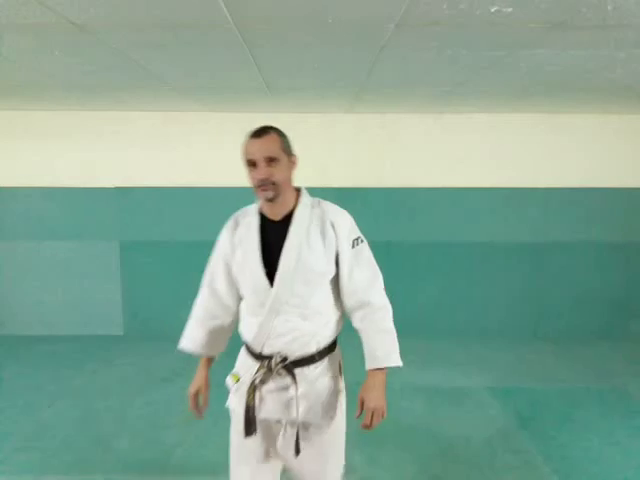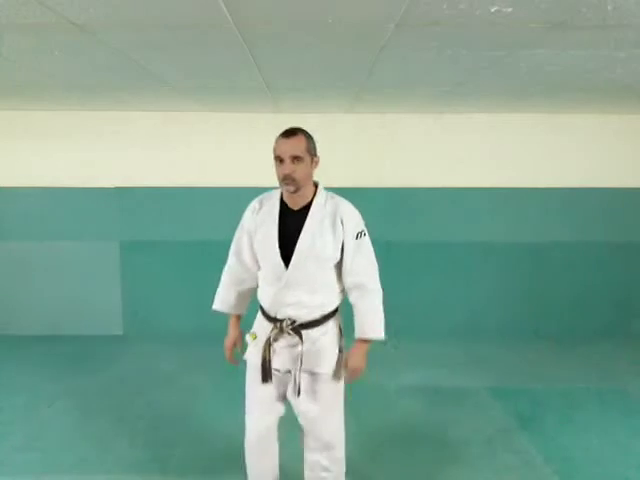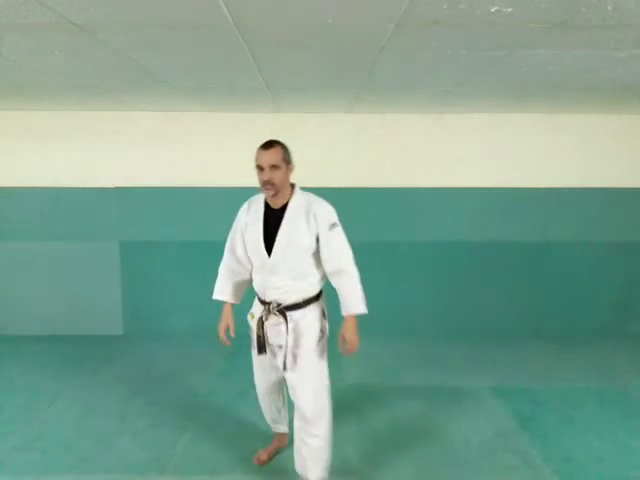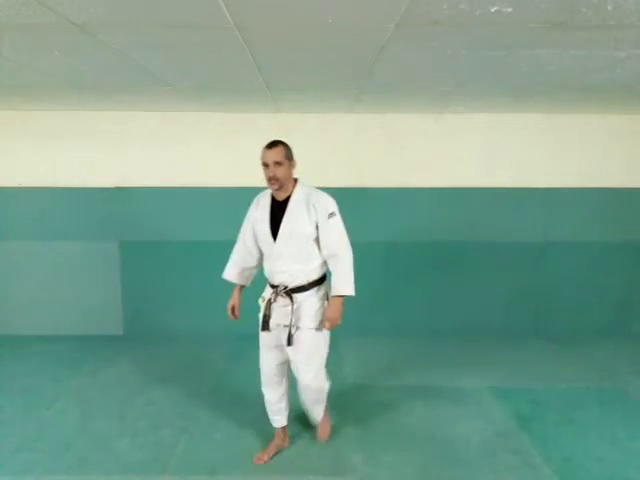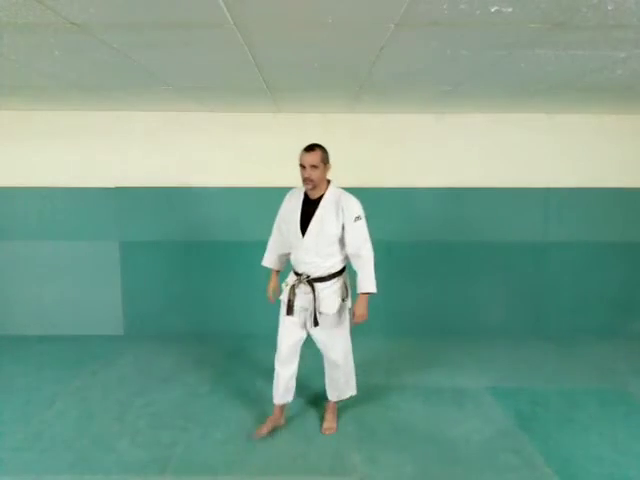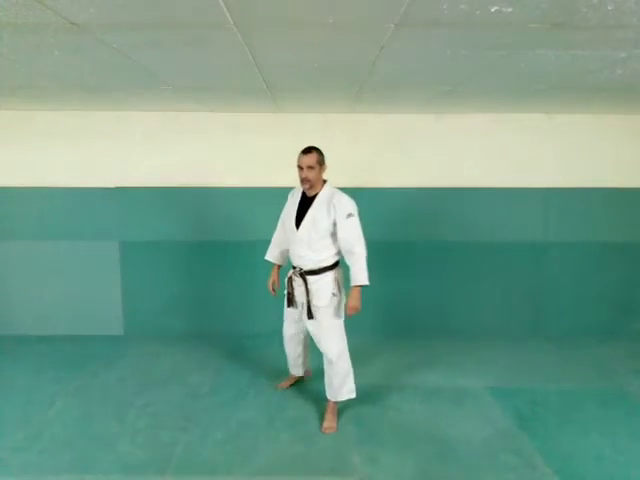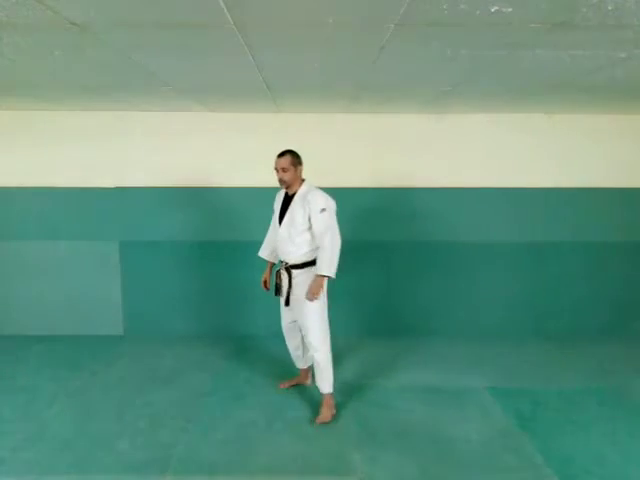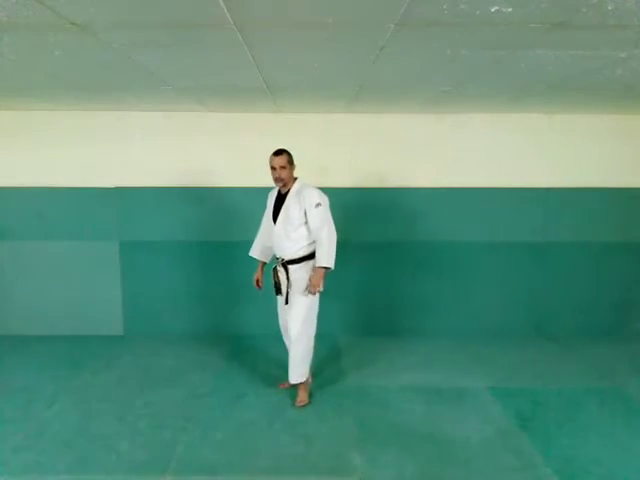
dt=0.4s
person 1, frame 1
left shoulder: (333, 223)
right shoulder: (237, 229)
left elbow: (368, 301)
right elbow: (217, 300)
left wrist: (376, 378)
right wrist: (203, 369)
left hip: (316, 376)
right hip: (254, 377)
person 1, frame 2
left shoulder: (342, 214)
right shoulder: (259, 210)
left elbow: (363, 281)
right elbow: (241, 269)
left wrist: (361, 344)
right wrist: (234, 324)
left hip: (319, 339)
right hip: (268, 335)
left knee: (324, 433)
right knee: (259, 427)
person 1, frame 3
left shoulder: (317, 210)
right shoulder: (249, 210)
left elbow: (341, 266)
right elbow: (235, 262)
left wrist: (350, 321)
right wrist: (227, 310)
left hip: (304, 318)
right hip: (264, 316)
left knee: (311, 402)
right knee: (267, 388)
right ankle: (280, 435)
person 1, frame 4
left shoulder: (319, 202)
right shoulder: (260, 204)
left elbow: (339, 253)
right elbow: (247, 249)
left wrist: (337, 300)
right wrist: (237, 291)
left hip: (310, 301)
right hip: (274, 300)
left knee: (309, 374)
right knee: (271, 372)
left ankle: (321, 414)
right ankle: (281, 435)
person 1, frame 5
left shoulder: (346, 205)
right shoulder: (292, 199)
left elbow: (362, 252)
right elbow: (280, 238)
left wrist: (363, 298)
right wrist: (274, 276)
left hip: (330, 289)
right hip: (297, 287)
left knee: (336, 351)
right knee: (285, 349)
left ankle: (332, 407)
right ankle: (277, 414)
person 1, frame 6
left shoulder: (339, 202)
right shoulder: (294, 196)
left elbow: (354, 247)
right elbow: (283, 234)
left wrist: (356, 290)
right wrist: (275, 269)
left hip: (324, 283)
right hip: (296, 279)
left knee: (332, 346)
right knee: (291, 333)
left ankle: (332, 406)
right ankle: (298, 372)
person 1, frame 7
left shoulder: (317, 200)
right shoulder: (281, 197)
left elbow: (329, 241)
left wrist: (320, 279)
right wrist: (269, 267)
left hip: (308, 275)
right hip: (286, 274)
left knee: (315, 334)
right knee: (291, 327)
left ankle: (328, 400)
right ankle: (304, 374)
person 1, frame 8
left shoulder: (310, 196)
right shoulder: (273, 196)
left elbow: (326, 235)
right elbow: (267, 233)
left wrist: (319, 271)
right wrist: (260, 266)
left hip: (305, 271)
right hip: (283, 271)
left knee: (299, 328)
right knee: (287, 327)
left ankle: (302, 384)
right ankle: (302, 375)
